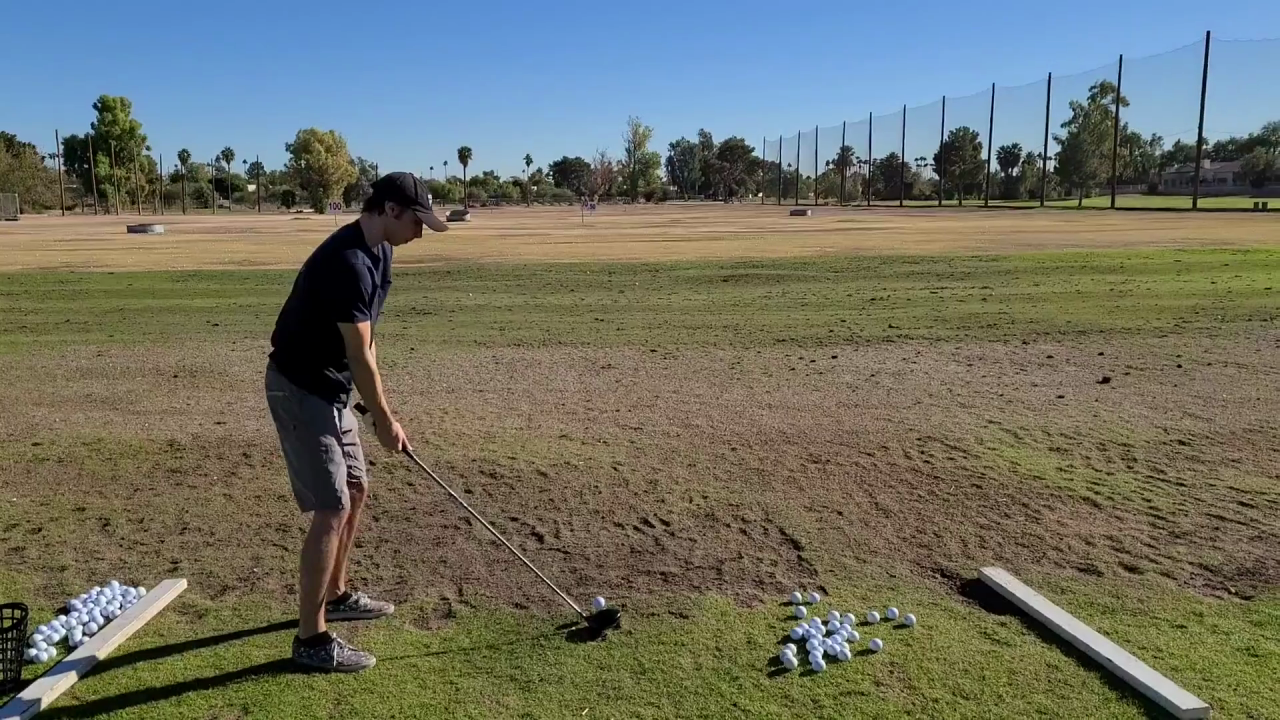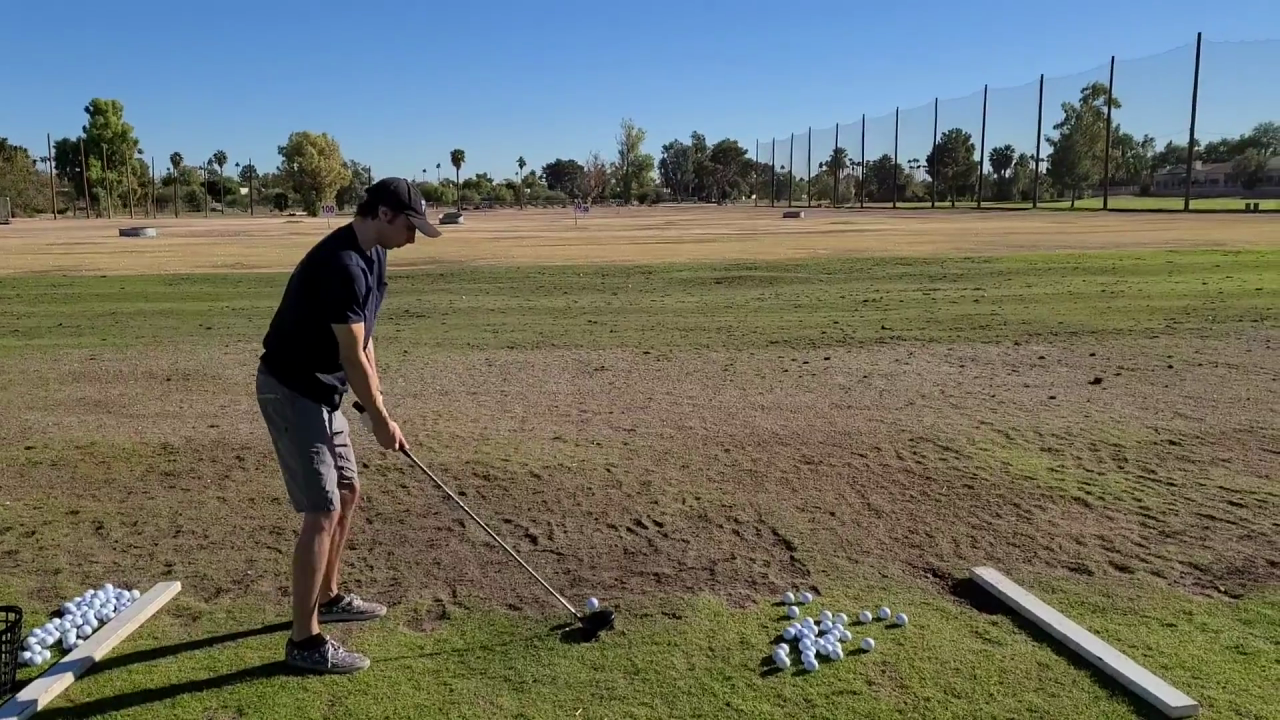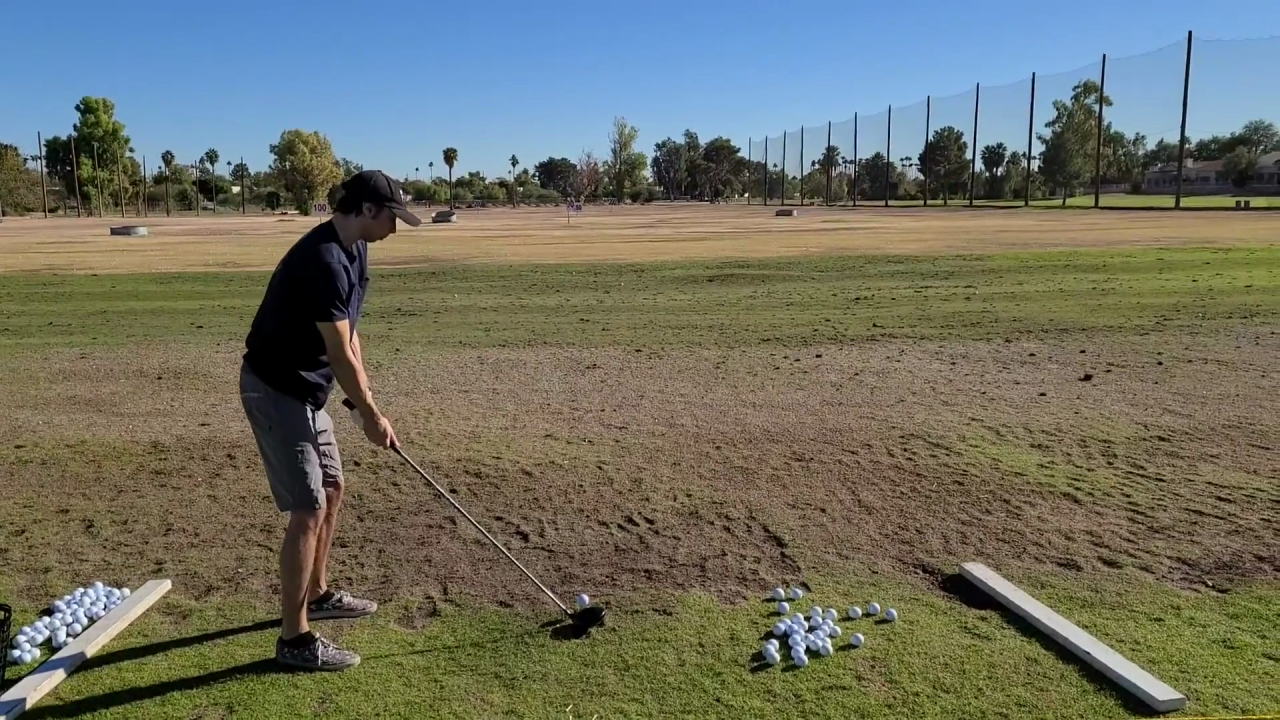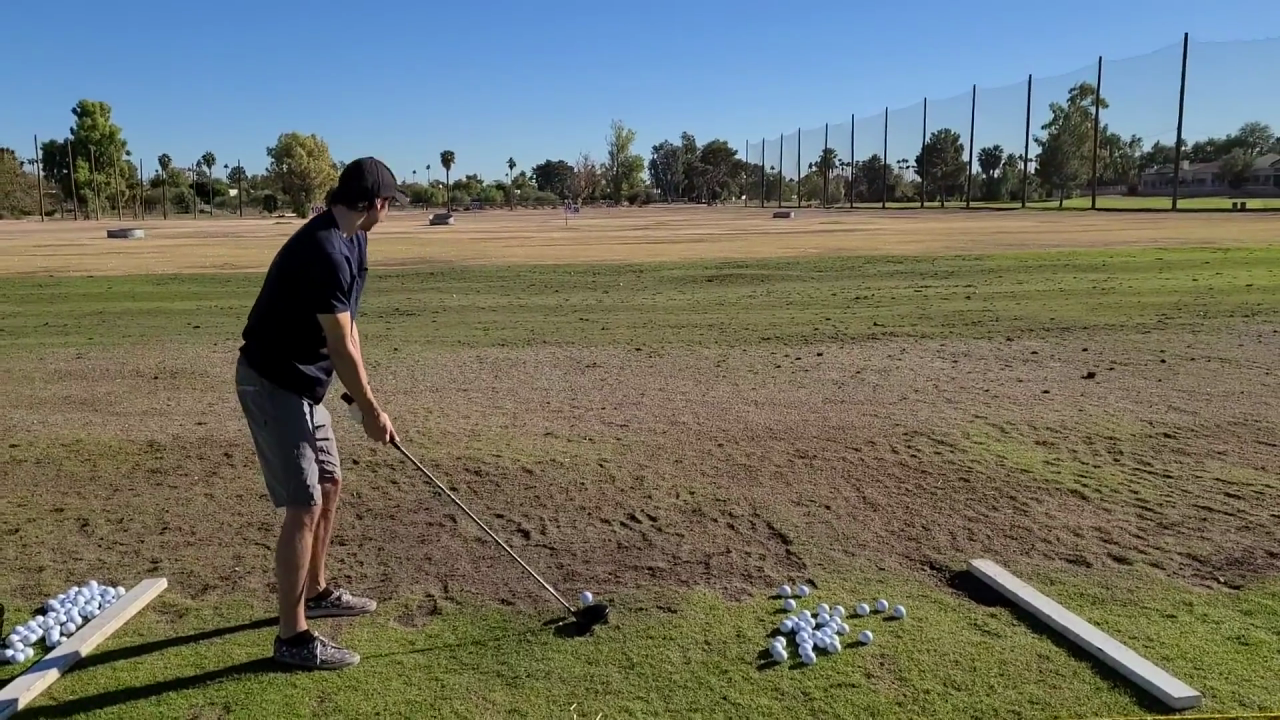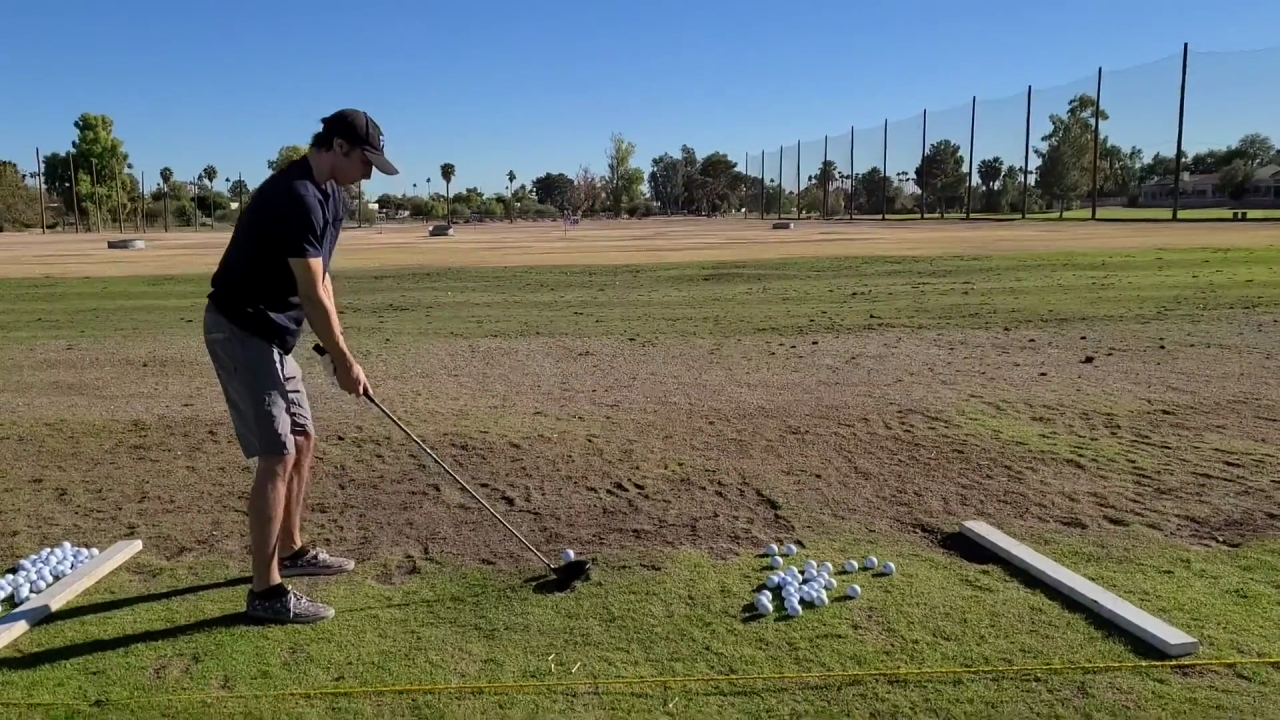
dt=0.7s
person 1, frame 1
left shoulder: (375, 251)
right shoulder: (348, 262)
right elbow: (360, 354)
left wrist: (377, 407)
right wrist: (385, 420)
left hip: (328, 388)
right hip: (301, 389)
left knee: (354, 492)
right knee: (332, 509)
left ankle: (335, 593)
right ankle: (311, 637)
person 1, frame 2
left shoulder: (370, 255)
right shoulder: (342, 264)
left elbow: (364, 339)
right elbow: (352, 355)
left wrist: (377, 404)
right wrist: (380, 420)
left hip: (319, 389)
right hip: (292, 391)
left knee: (346, 493)
right knee: (323, 511)
left ankle: (328, 596)
right ankle: (305, 639)
person 1, frame 3
left shoulder: (352, 250)
right shoulder: (323, 261)
left elbow: (348, 334)
right elbow: (340, 354)
left wrist: (368, 400)
right wrist: (371, 416)
left hip: (305, 387)
right hip: (277, 390)
left knee: (331, 490)
right knee: (308, 510)
left ankle: (318, 593)
right ankle: (295, 638)
person 1, frame 4
left shoulder: (350, 241)
right shoulder: (325, 252)
left elbow: (346, 331)
right elbow: (342, 347)
left wrist: (366, 399)
right wrist: (372, 411)
left hip: (301, 381)
right hip: (275, 384)
left knee: (329, 486)
right knee: (304, 506)
left ankle: (316, 591)
right ankle: (293, 637)
person 1, frame 5
left shoulder: (328, 193)
right shoulder: (296, 196)
left elbow: (320, 280)
right elbow: (313, 295)
left wrist: (337, 351)
right wrist: (345, 361)
left hip: (270, 330)
right hip: (243, 330)
left knee: (302, 440)
right knee: (278, 455)
left ankle: (291, 549)
right ankle: (265, 591)
